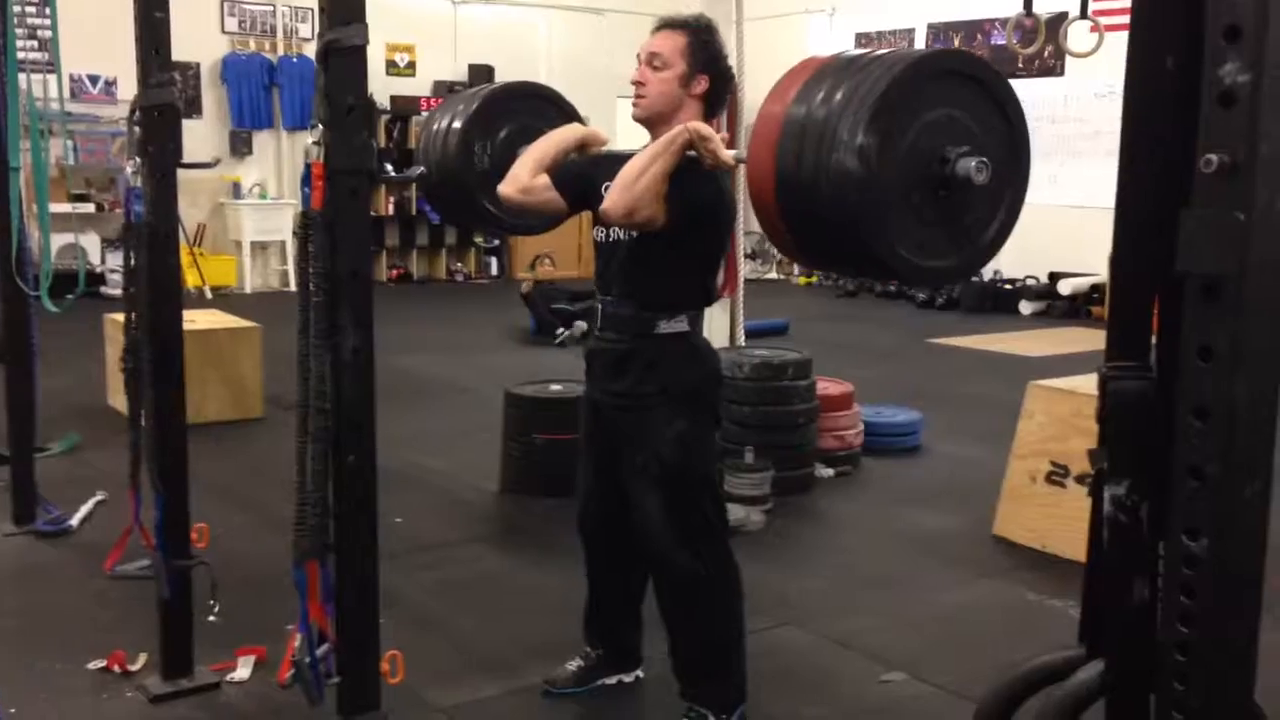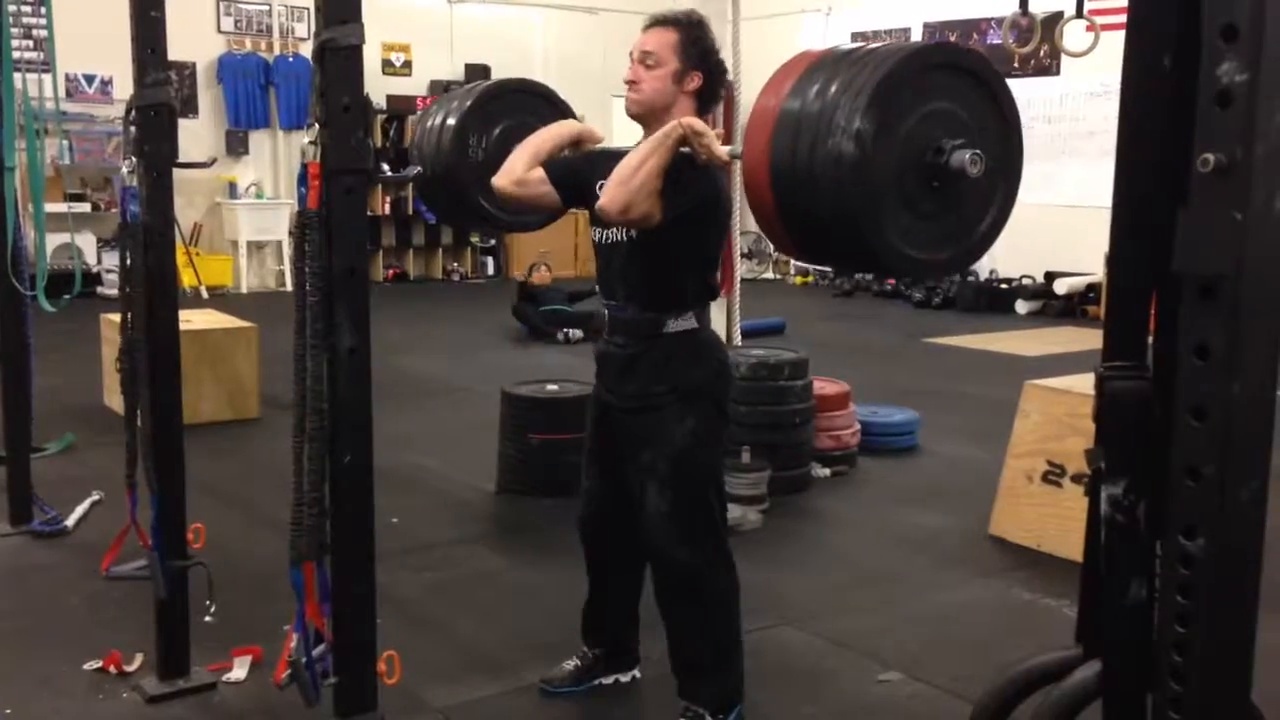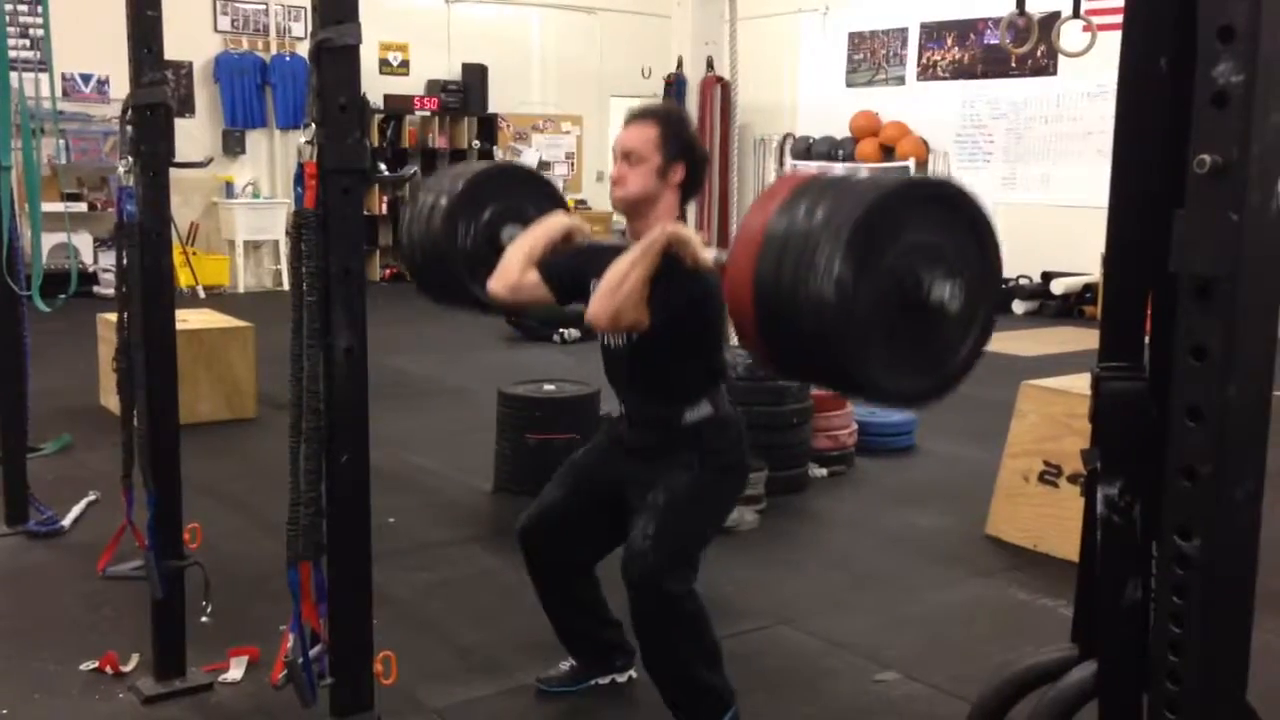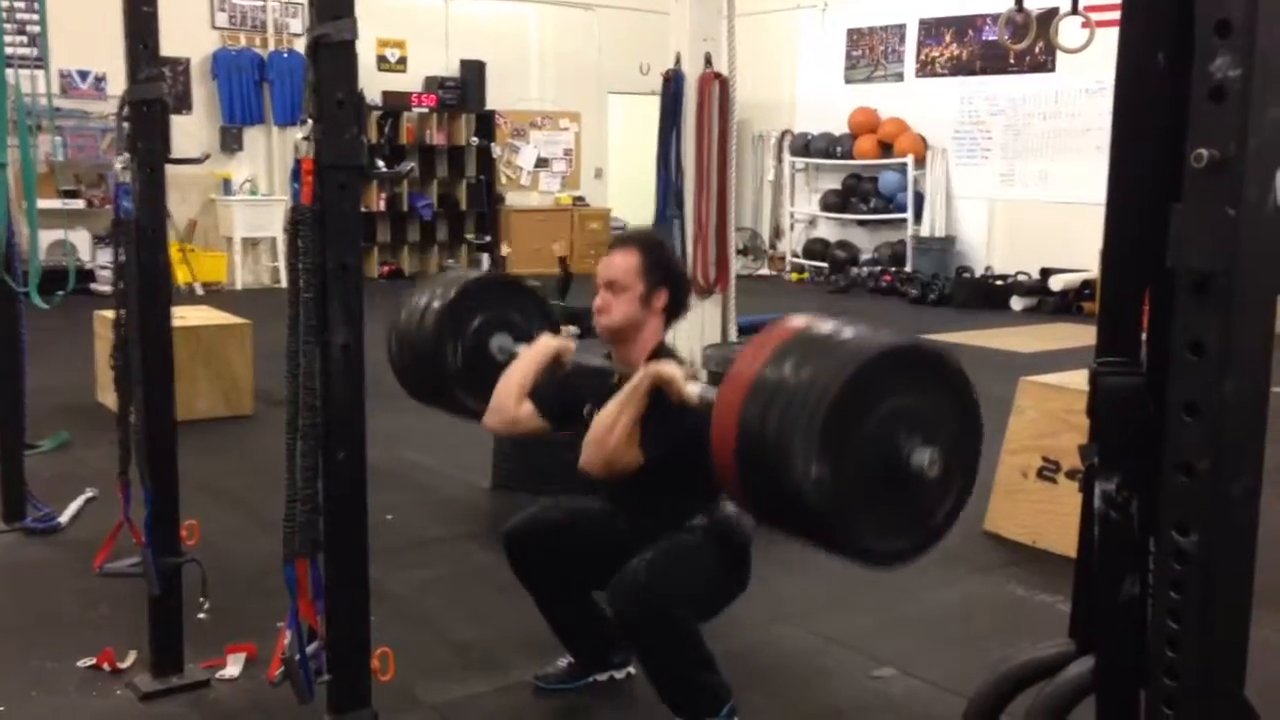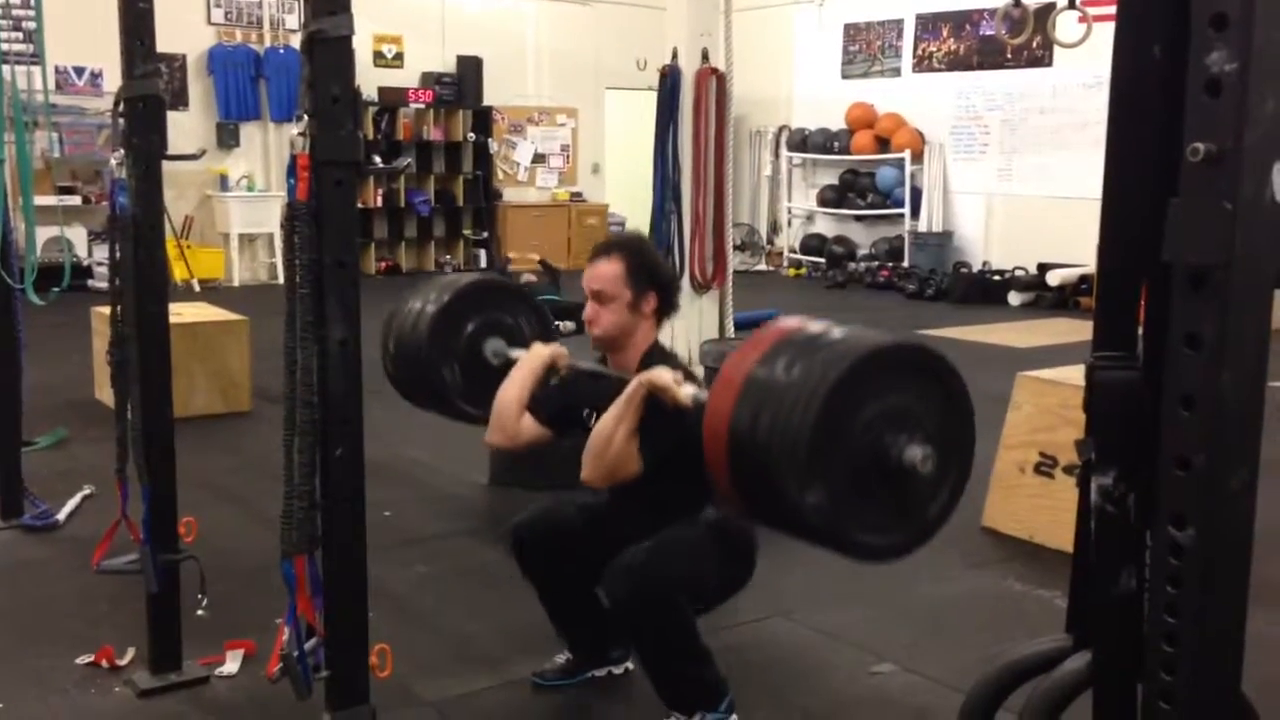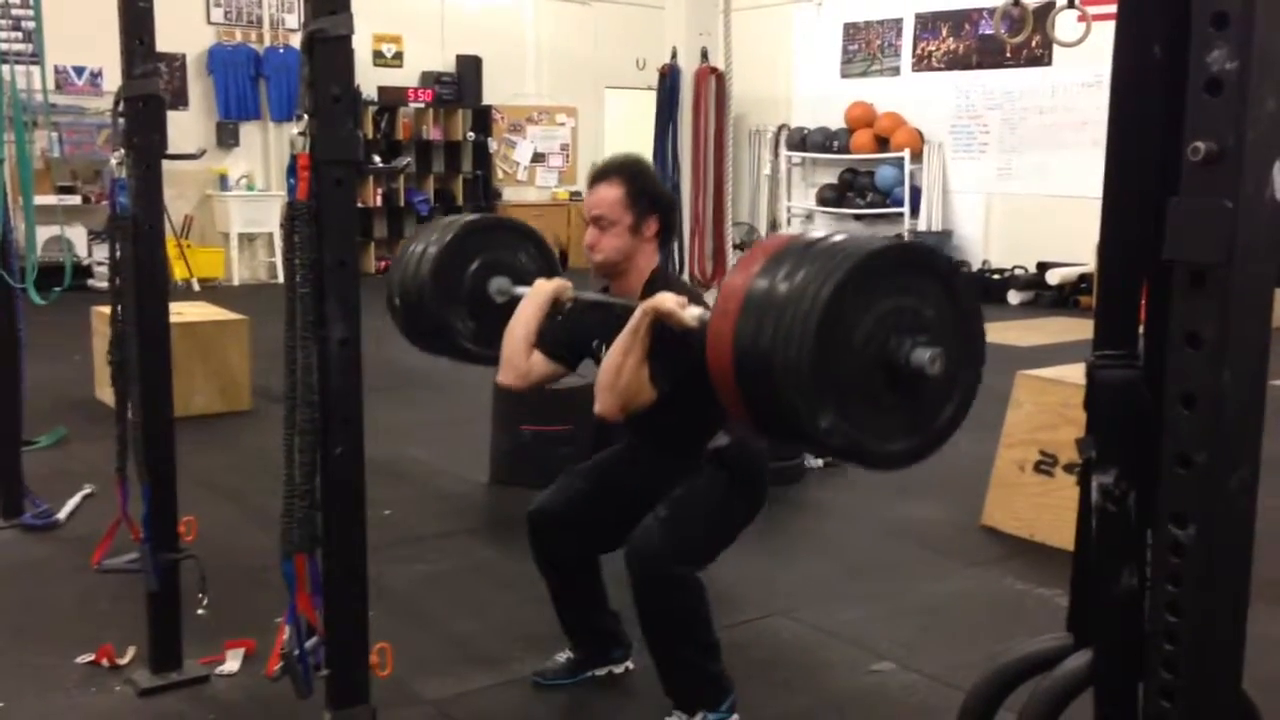
dt=0.4s
person 1, frame 1
left shoulder: (699, 178)
right shoulder: (617, 164)
left elbow: (622, 209)
right elbow: (517, 188)
left wrist: (680, 138)
right wrist: (570, 134)
left hip: (668, 376)
right hip: (610, 368)
left knee: (683, 545)
right knee: (605, 525)
right ankle: (612, 652)
person 1, frame 2
left shoulder: (695, 173)
right shoulder: (612, 162)
left elbow: (617, 203)
right elbow: (509, 181)
left wrist: (672, 134)
right wrist: (565, 130)
left hip: (679, 373)
right hip: (619, 367)
left knee: (684, 543)
right knee: (605, 524)
right ankle: (610, 652)
person 1, frame 3
left shoulder: (684, 269)
right shoulder: (601, 257)
left elbow: (604, 315)
right elbow: (505, 286)
left wrist: (659, 240)
right wrist: (554, 224)
left hip: (694, 449)
right hip: (631, 436)
left knee: (652, 568)
right knee: (545, 532)
right ankle: (601, 655)
person 1, frame 4
left shoulder: (673, 393)
right shoulder: (593, 380)
left elbow: (596, 461)
right elbow: (501, 418)
left wrist: (643, 383)
right wrist: (543, 349)
left hip: (703, 541)
left knee: (640, 591)
right knee: (528, 538)
right ankle: (602, 653)
person 1, frame 5
left shoulder: (671, 395)
right shoulder: (589, 383)
left elbow: (597, 474)
right elbow: (503, 433)
left wrist: (638, 389)
right wrist: (538, 357)
left hip: (708, 539)
left knee: (631, 580)
right knee: (535, 535)
right ankle: (601, 648)
person 1, frame 6
left shoulder: (677, 316)
right shoulder: (594, 310)
left elbow: (610, 405)
right elbow: (514, 373)
left wrist: (644, 316)
right wrist: (541, 293)
left hip: (719, 466)
right hip: (649, 456)
left knee: (654, 552)
right knee: (553, 519)
right ankle: (600, 648)
